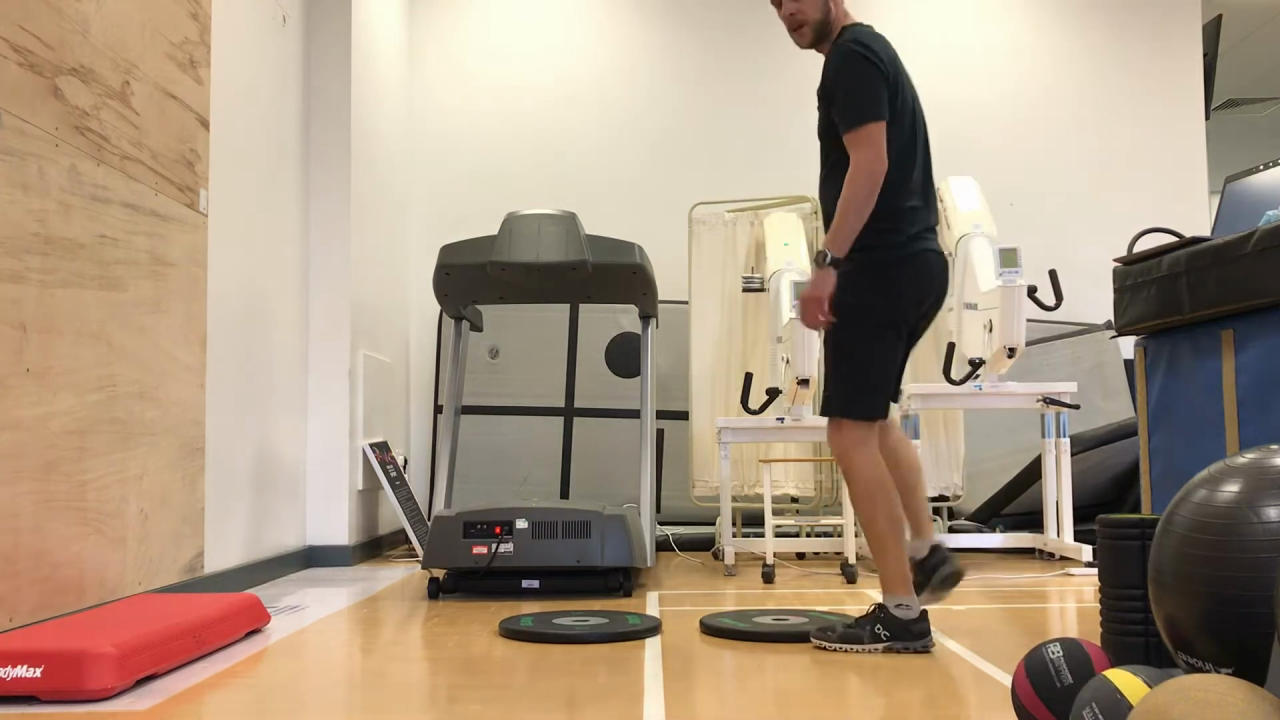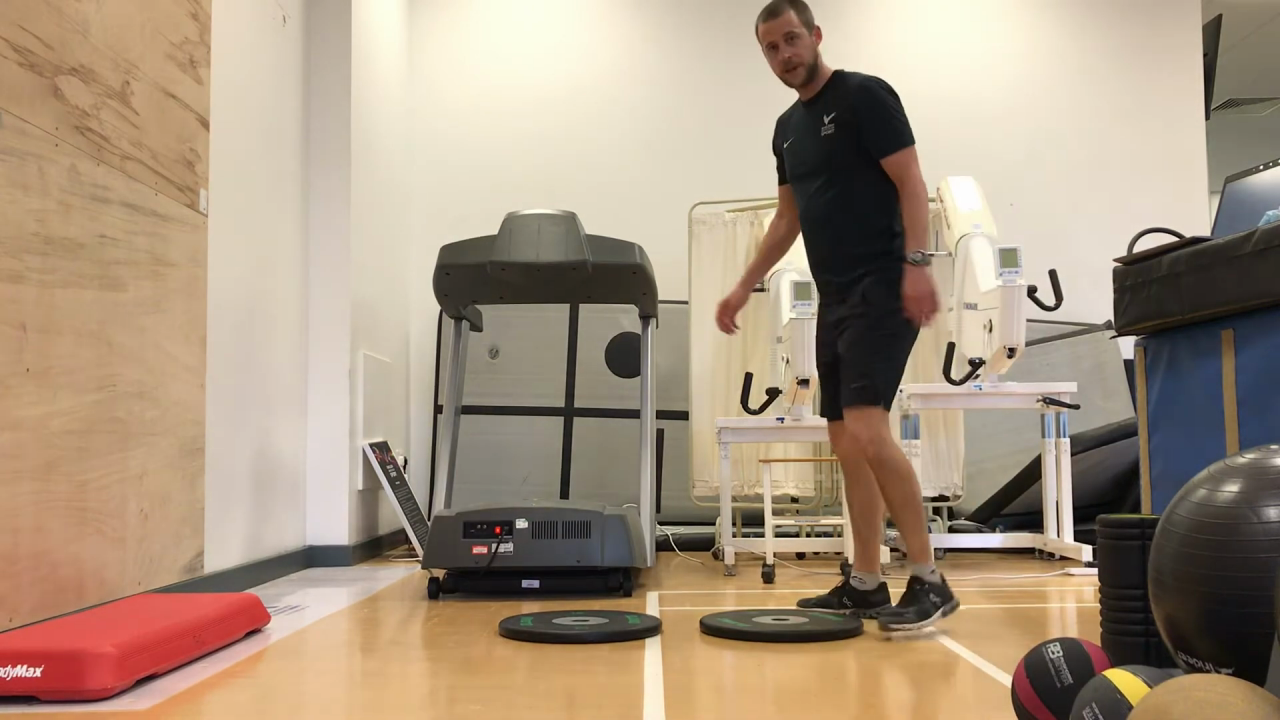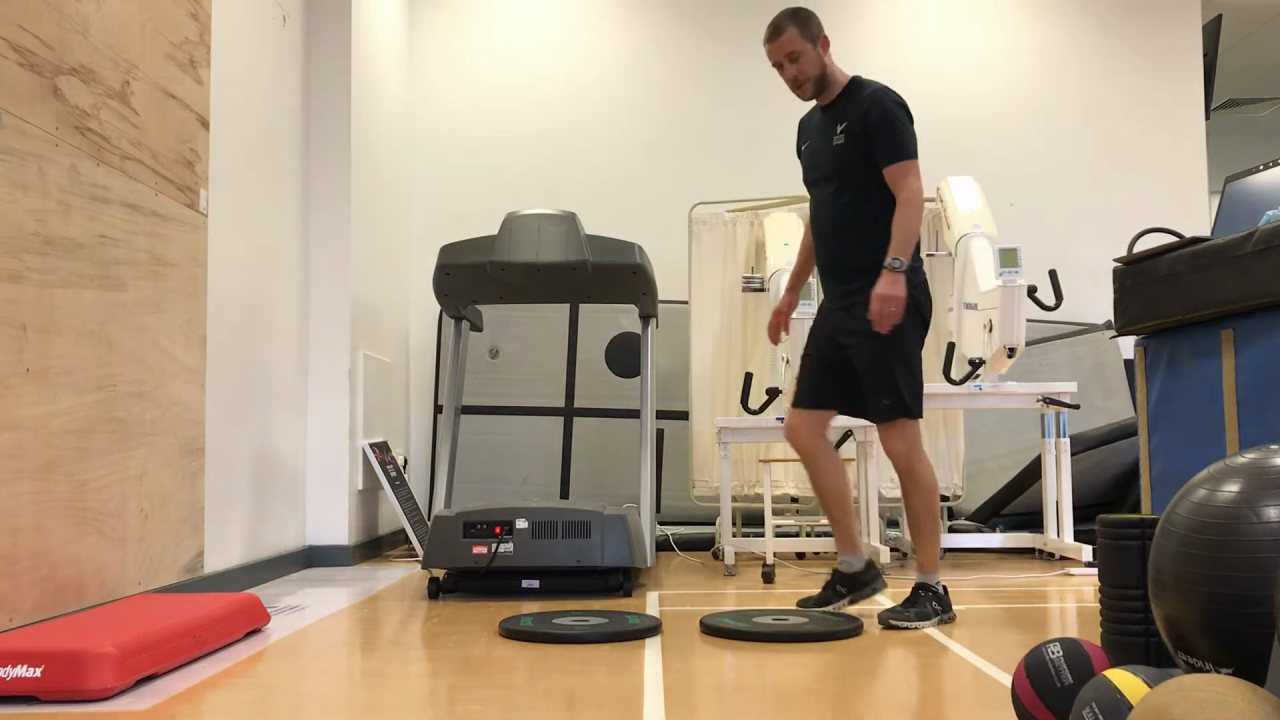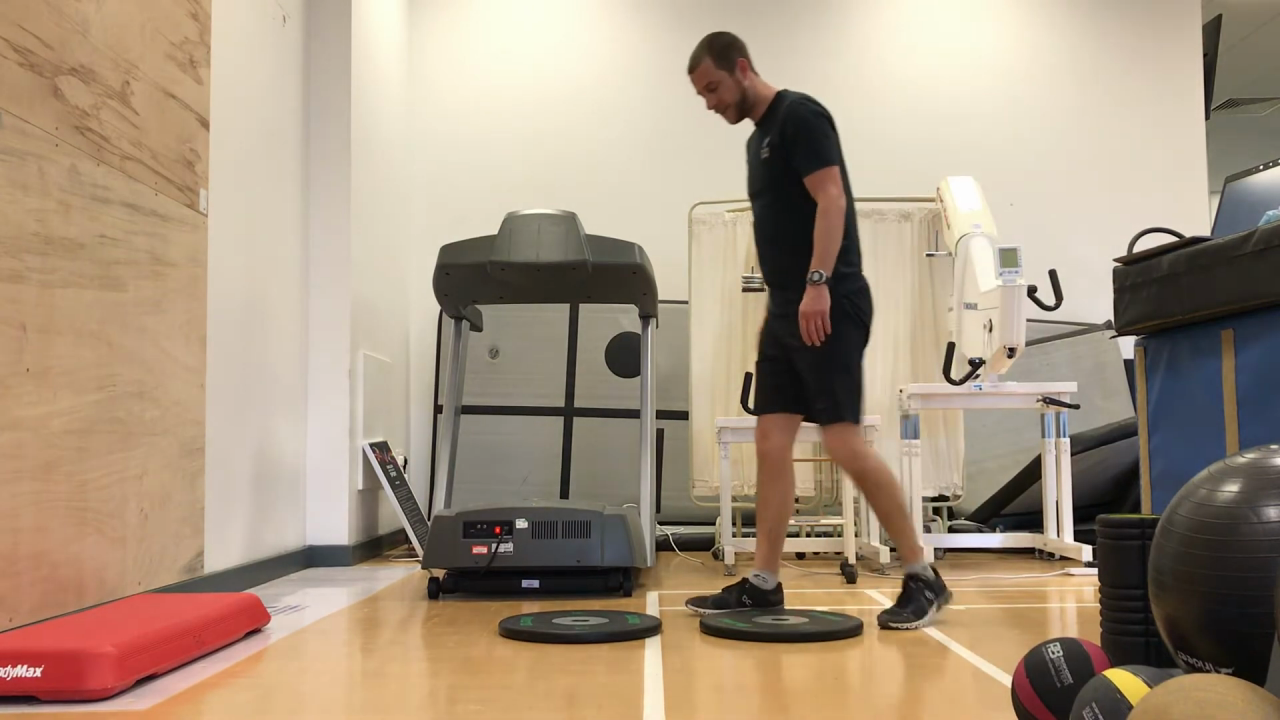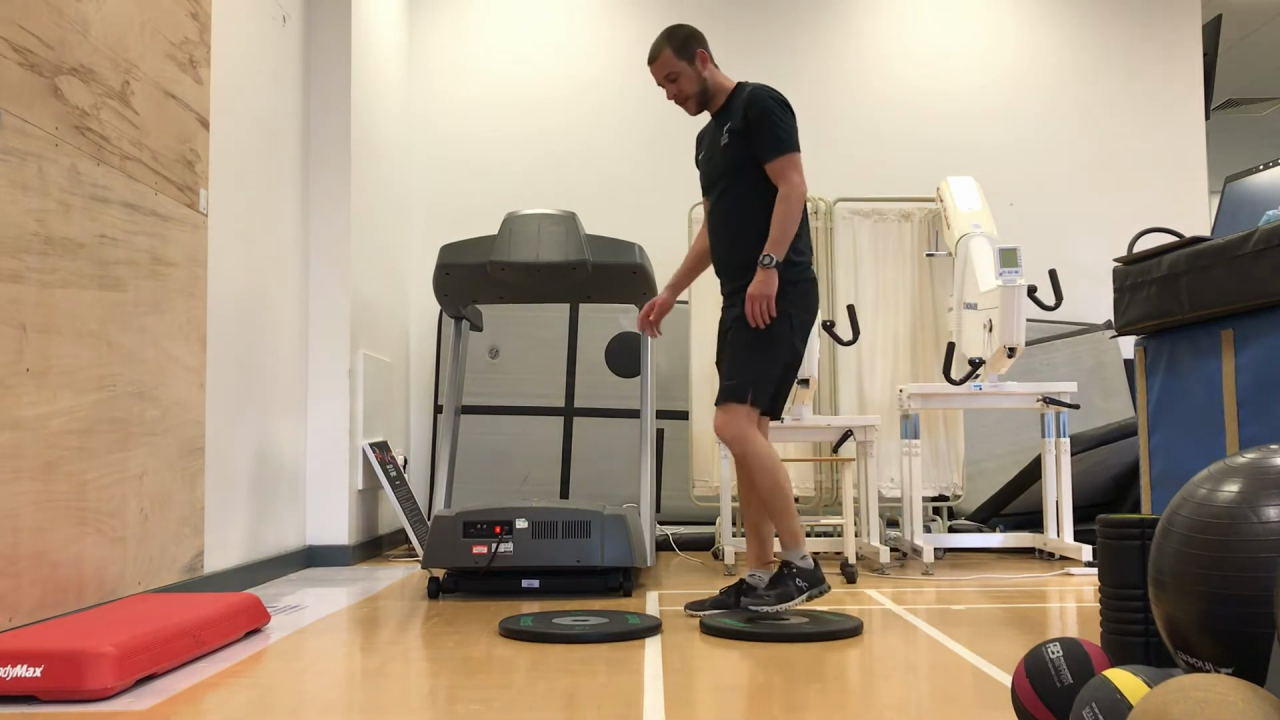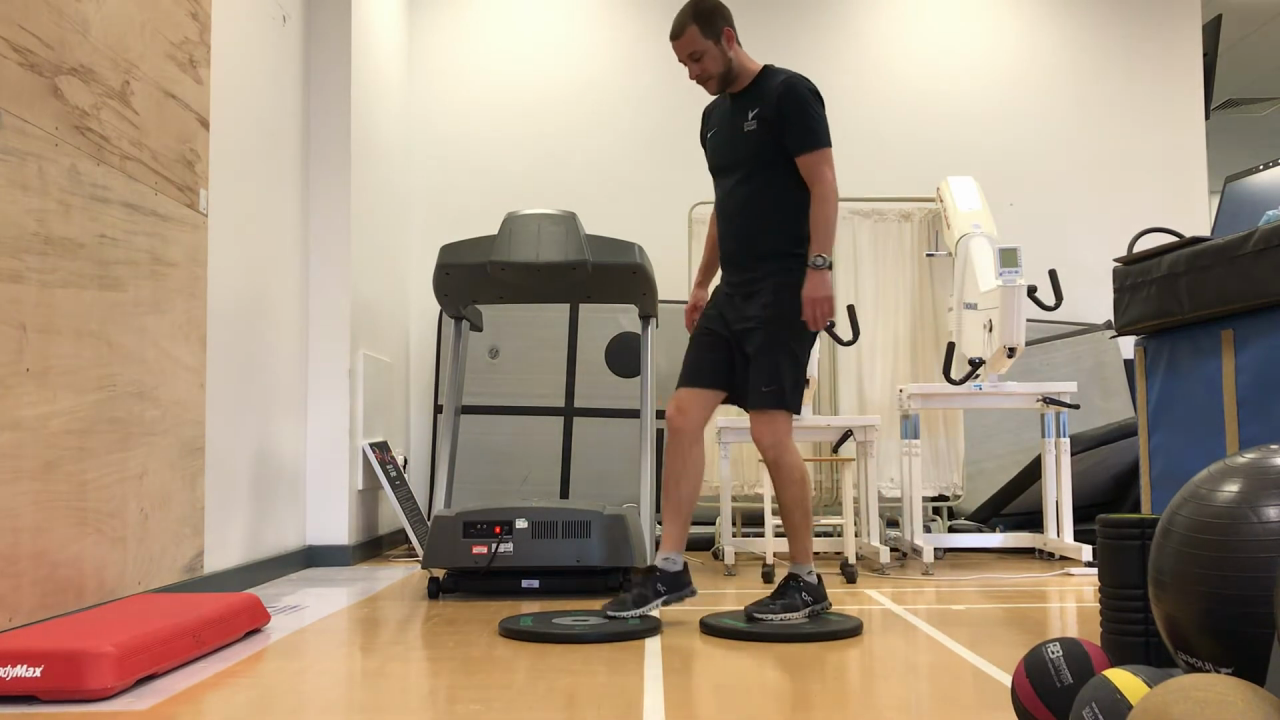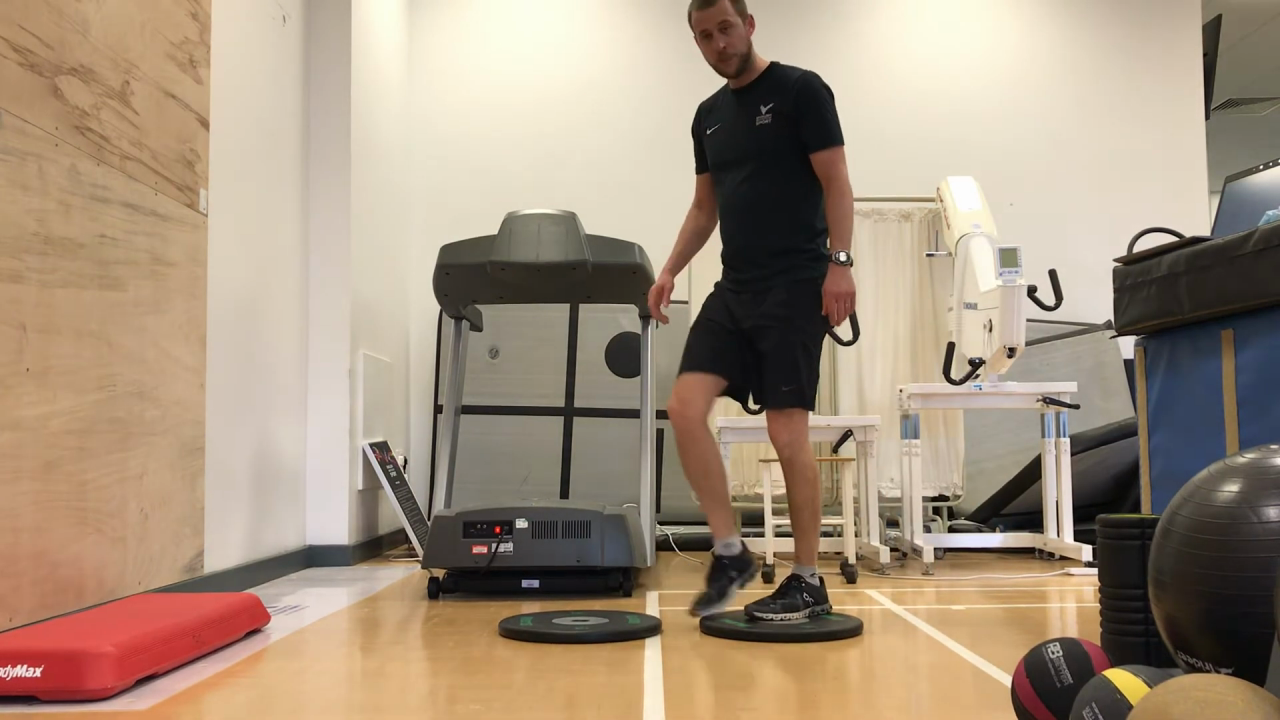
dt=0.5s
person 1, frame 1
left shoulder: (851, 55)
right shoulder: (864, 57)
left elbow: (870, 165)
left wrist: (826, 267)
left hip: (882, 267)
right hip: (910, 263)
left knee: (851, 435)
right knee: (874, 423)
left ankle: (902, 614)
right ankle: (926, 551)
person 1, frame 2
left shoulder: (865, 95)
right shoulder: (788, 126)
left elbow: (910, 181)
right elbow: (788, 217)
left wrist: (916, 262)
right wrist: (746, 285)
left hip: (881, 291)
right hip: (836, 298)
left knee: (866, 431)
right knee: (845, 441)
left ankle: (928, 579)
right ankle: (865, 582)
person 1, frame 3
left shoulder: (876, 105)
right shoulder: (810, 125)
left elbow: (909, 193)
left wrist: (896, 272)
right wrist: (792, 290)
left hip: (885, 301)
right hip: (838, 304)
left knee: (900, 443)
right knee: (802, 430)
left ankle: (932, 588)
right ankle: (856, 567)
person 1, frame 4
left shoulder: (798, 115)
right shoulder: (759, 138)
left elbow: (831, 201)
left wrist: (817, 284)
right wrist: (775, 304)
left hip: (828, 304)
right hip: (788, 310)
left knee: (844, 444)
right knee: (770, 445)
left ankle: (921, 576)
right ankle: (762, 582)
person 1, frame 5
left shoulder: (758, 104)
right shoulder: (707, 138)
left elbow: (792, 187)
left wrist: (769, 266)
right wrist: (671, 290)
left hip: (776, 293)
right hip: (739, 300)
left knee: (737, 427)
right knee: (741, 436)
left ankle: (801, 564)
right ankle: (758, 578)
person 1, frame 6
left shoulder: (789, 93)
right shoulder: (713, 117)
left elbow: (823, 185)
left wrist: (820, 267)
right wrist: (701, 286)
left hip: (782, 294)
right hip: (734, 292)
left knee: (770, 435)
right knee: (683, 418)
left ankle: (805, 581)
right ankle: (669, 569)
person 1, frame 7
left shoulder: (799, 90)
right shoulder: (708, 115)
left elbow: (836, 183)
left wrist: (838, 263)
right wrist: (669, 269)
left hip: (793, 288)
right hip: (733, 288)
left knee: (787, 434)
right knee: (686, 409)
left ankle: (807, 580)
right ankle: (730, 552)
